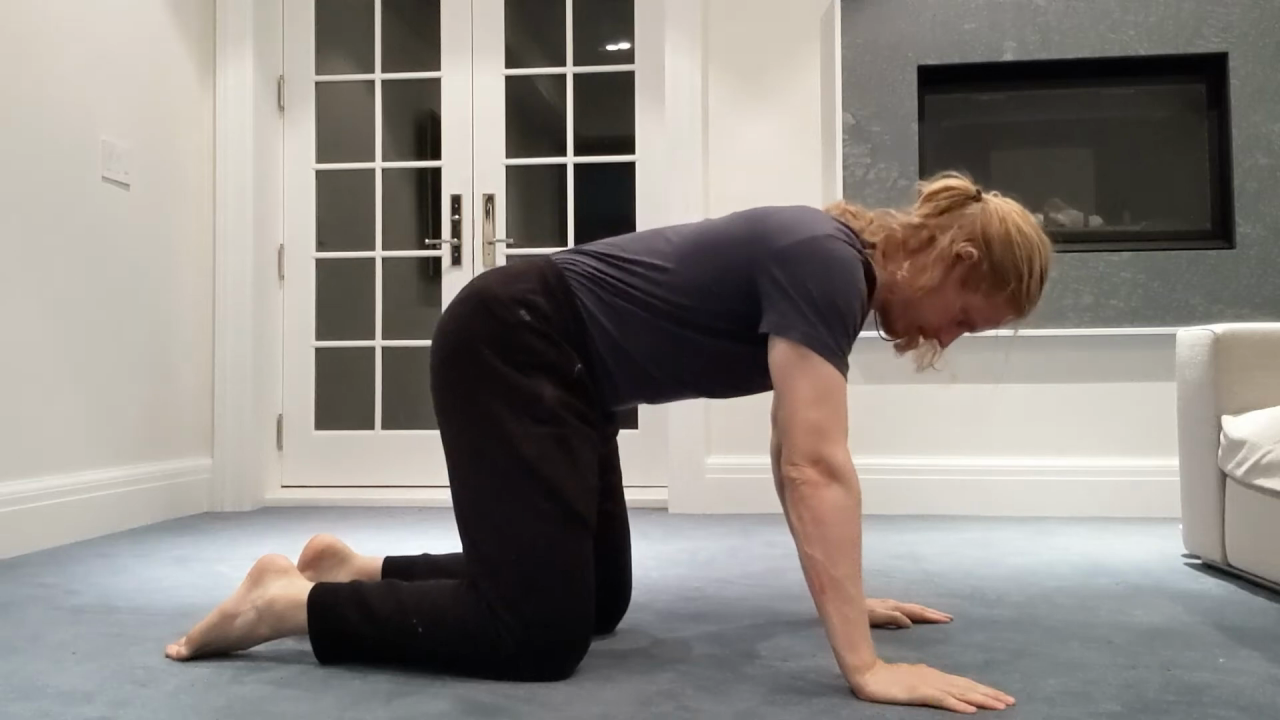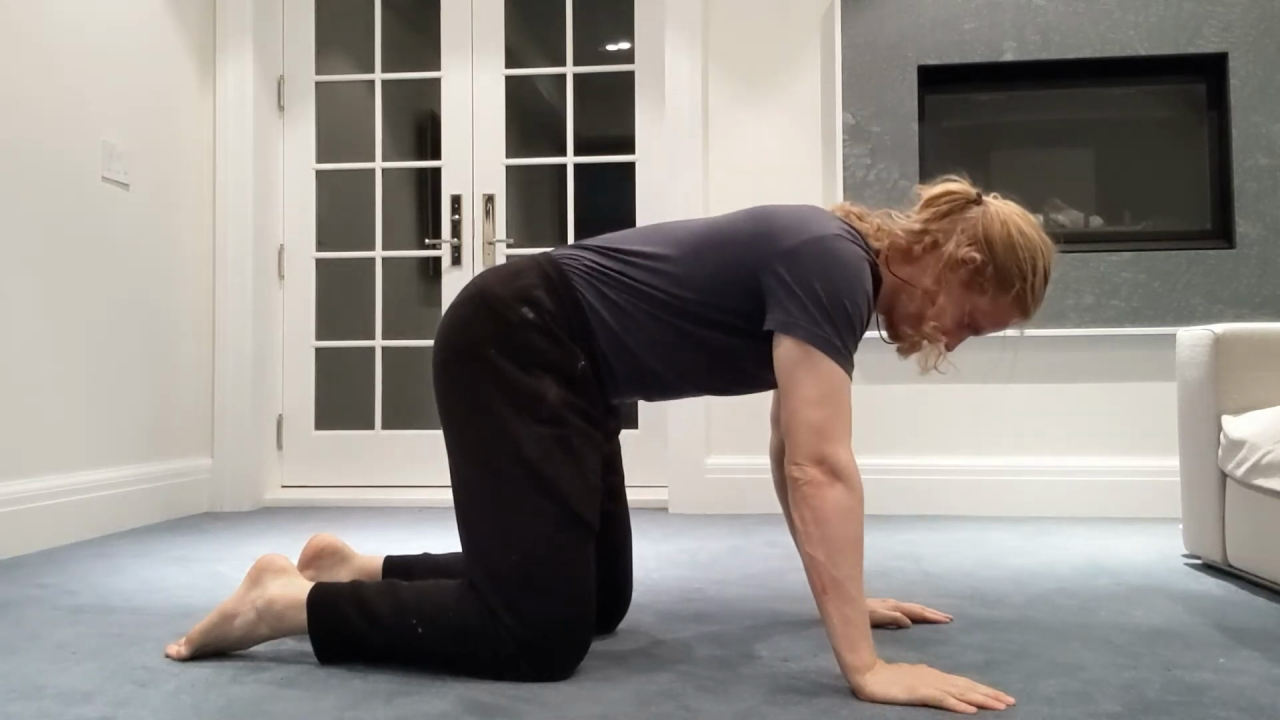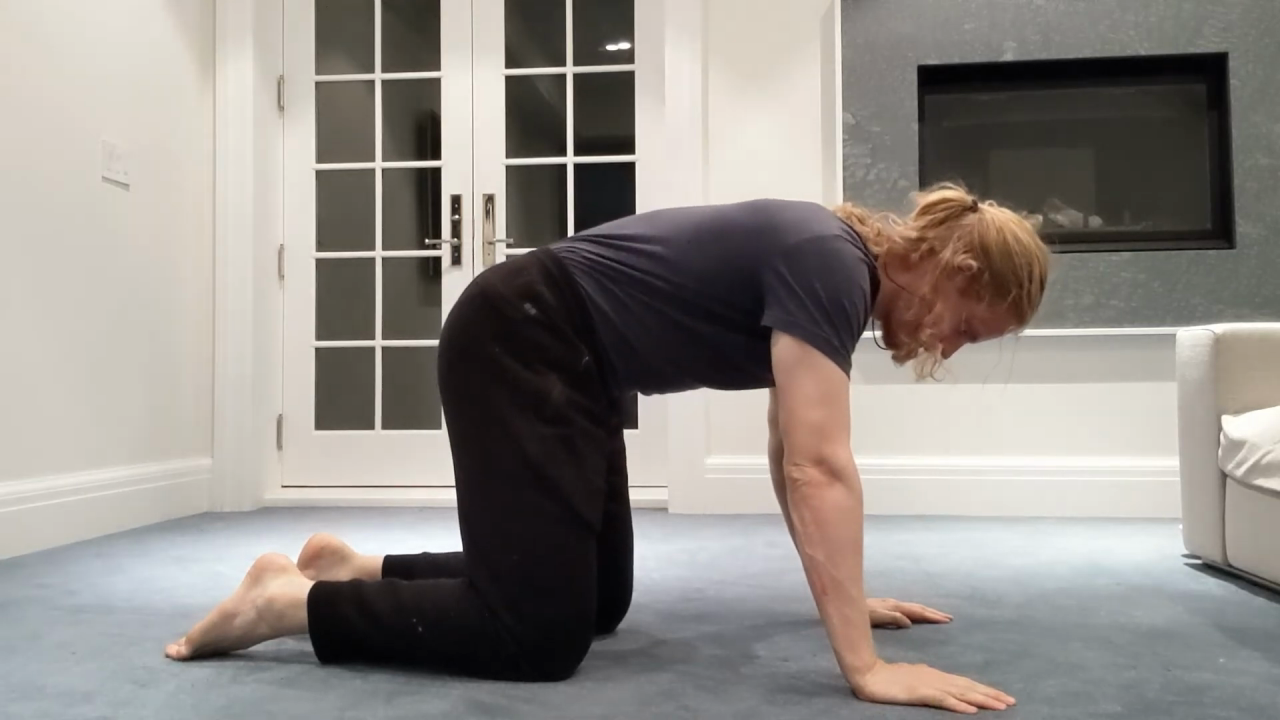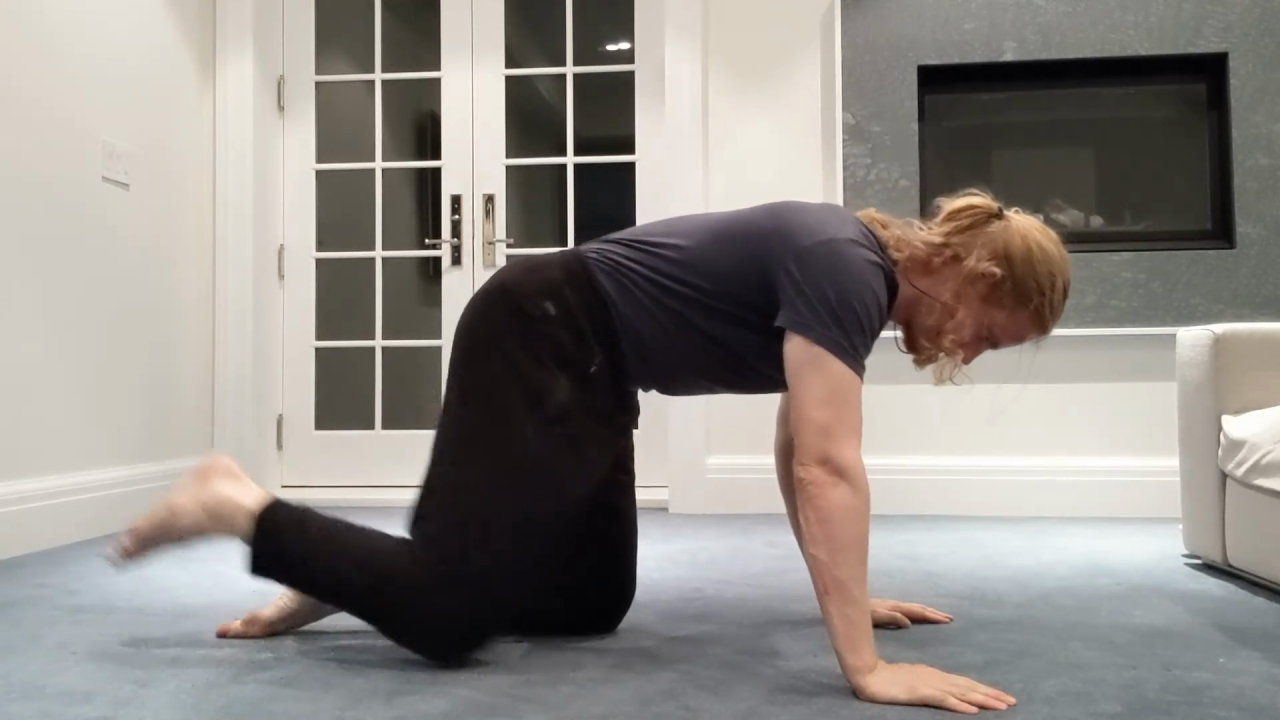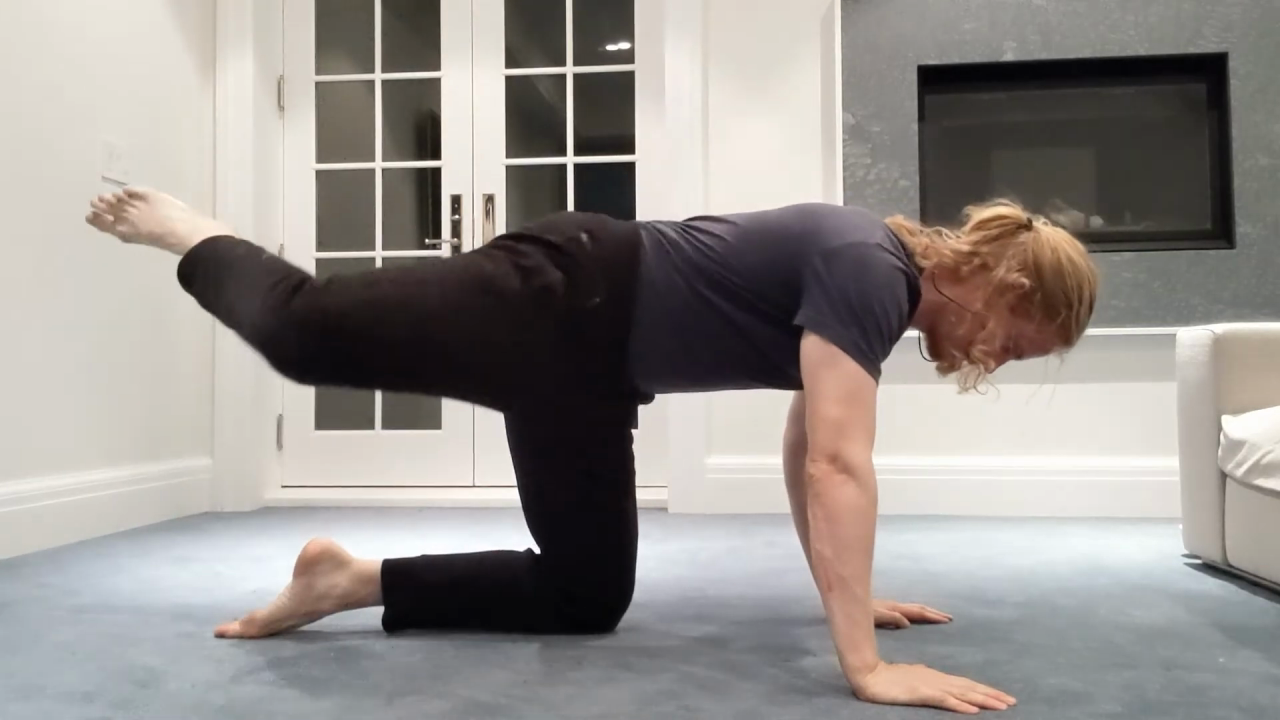
dt=1s
person 1, frame 1
left shoulder: (837, 271)
right shoulder: (825, 265)
left elbow: (794, 457)
right elbow: (817, 470)
left wrist: (847, 597)
left hip: (558, 369)
right hip: (508, 351)
left knee: (597, 600)
right knee: (543, 633)
left ankle: (353, 569)
right ankle: (288, 603)
person 1, frame 2
left shoulder: (839, 272)
right shoulder: (831, 262)
left elbow: (791, 456)
right elbow: (821, 469)
left wrist: (846, 596)
left hip: (560, 364)
right hip: (511, 345)
left knee: (599, 598)
right knee: (542, 631)
left ankle: (353, 567)
right ankle: (290, 599)
person 1, frame 3
left shoulder: (835, 270)
right shoulder: (828, 264)
left elbow: (791, 455)
right elbow: (819, 469)
left wrist: (849, 597)
left hip: (564, 360)
right hip: (517, 343)
left knee: (600, 598)
right knee: (544, 633)
left ankle: (354, 567)
right ankle: (290, 598)
person 1, frame 4
left shoulder: (855, 272)
right shoulder: (844, 269)
left elbow: (798, 455)
right elbow: (829, 469)
left wrist: (846, 595)
left hip: (583, 369)
right hip: (537, 342)
left knee: (590, 602)
right knee: (457, 609)
left ankle: (324, 569)
right ankle: (238, 509)
person 1, frame 5
left shoulder: (875, 285)
right shoulder: (868, 271)
left elbow: (806, 452)
right elbow: (839, 467)
left wrist: (847, 593)
left hip: (585, 366)
right hip: (560, 301)
left knee: (588, 597)
right knee: (312, 330)
left ankle: (353, 580)
right ankle: (193, 235)
